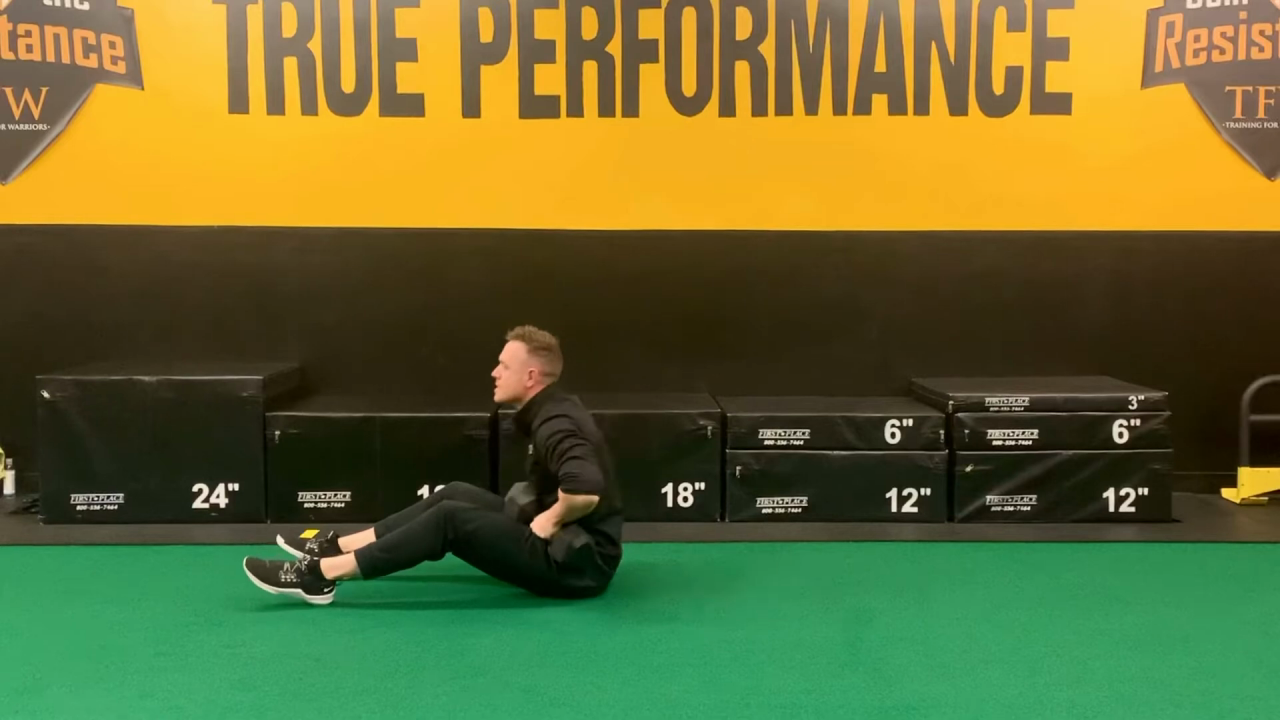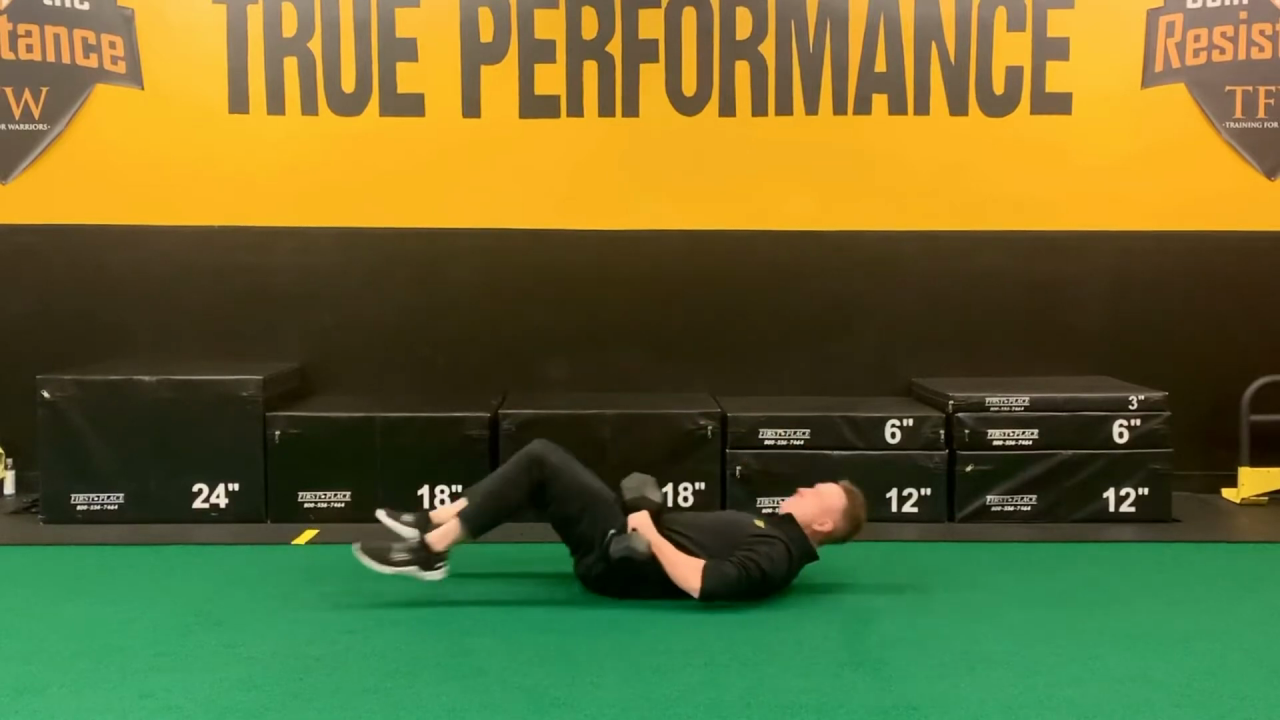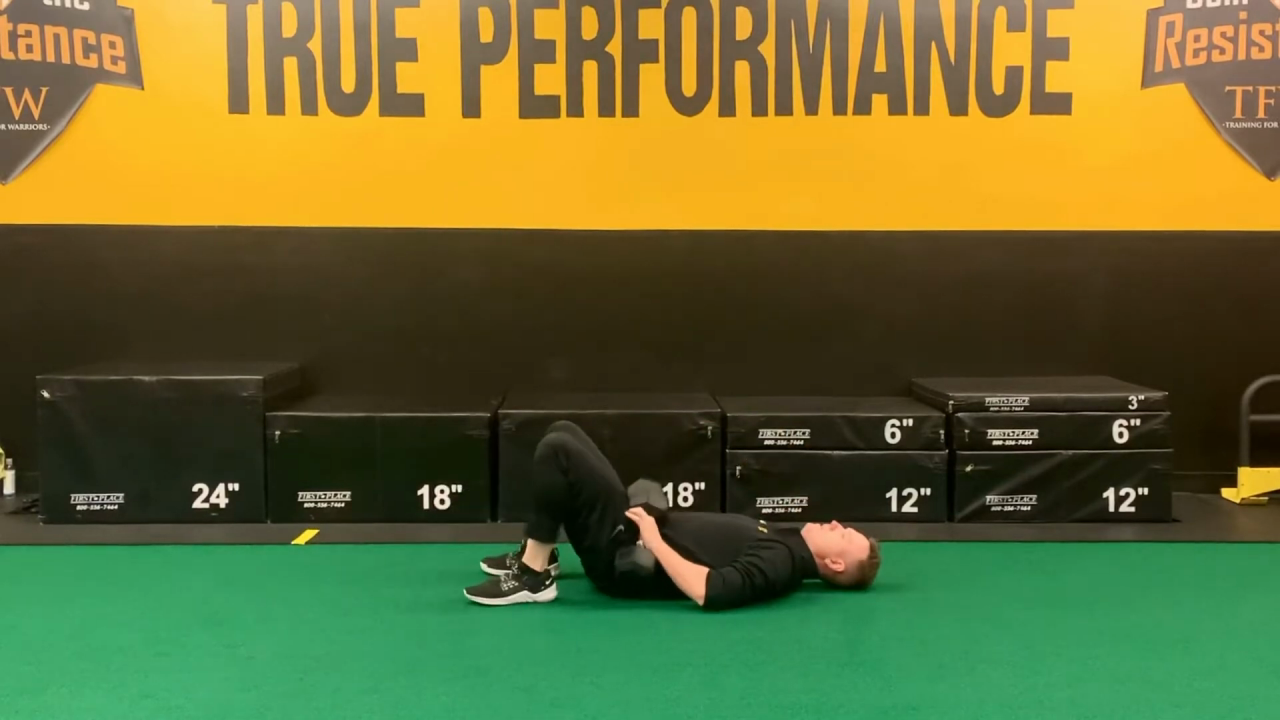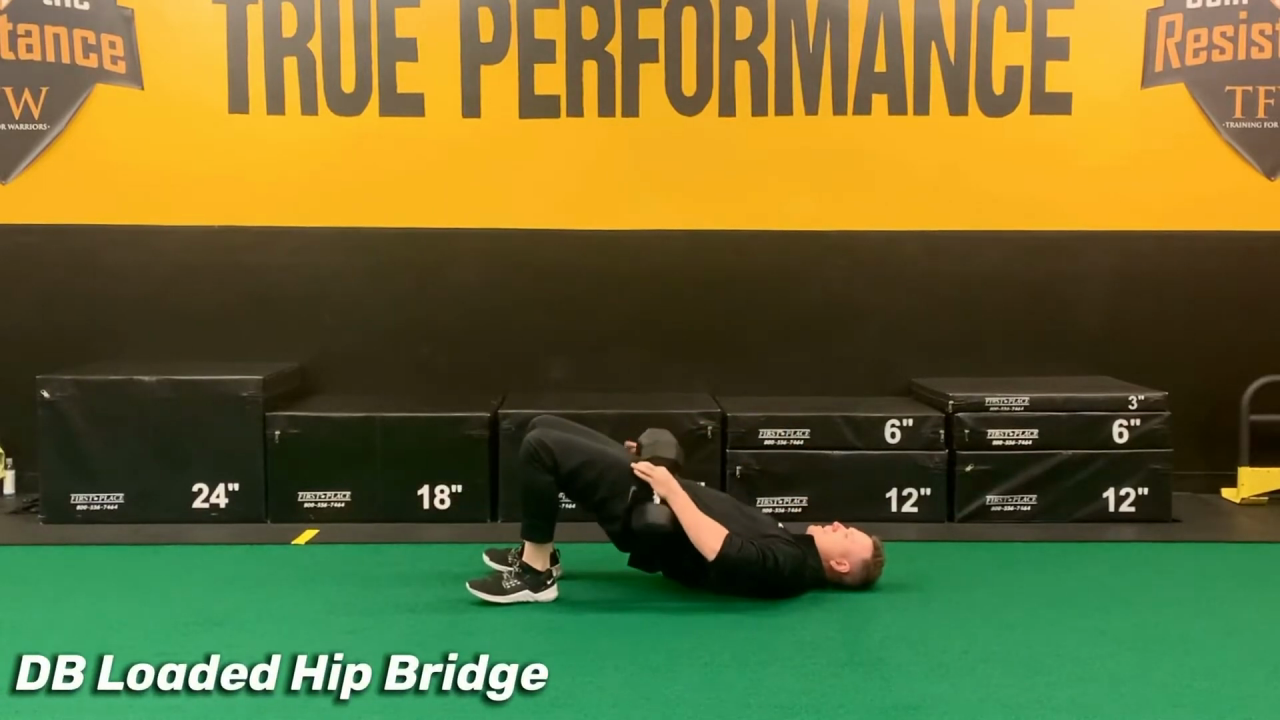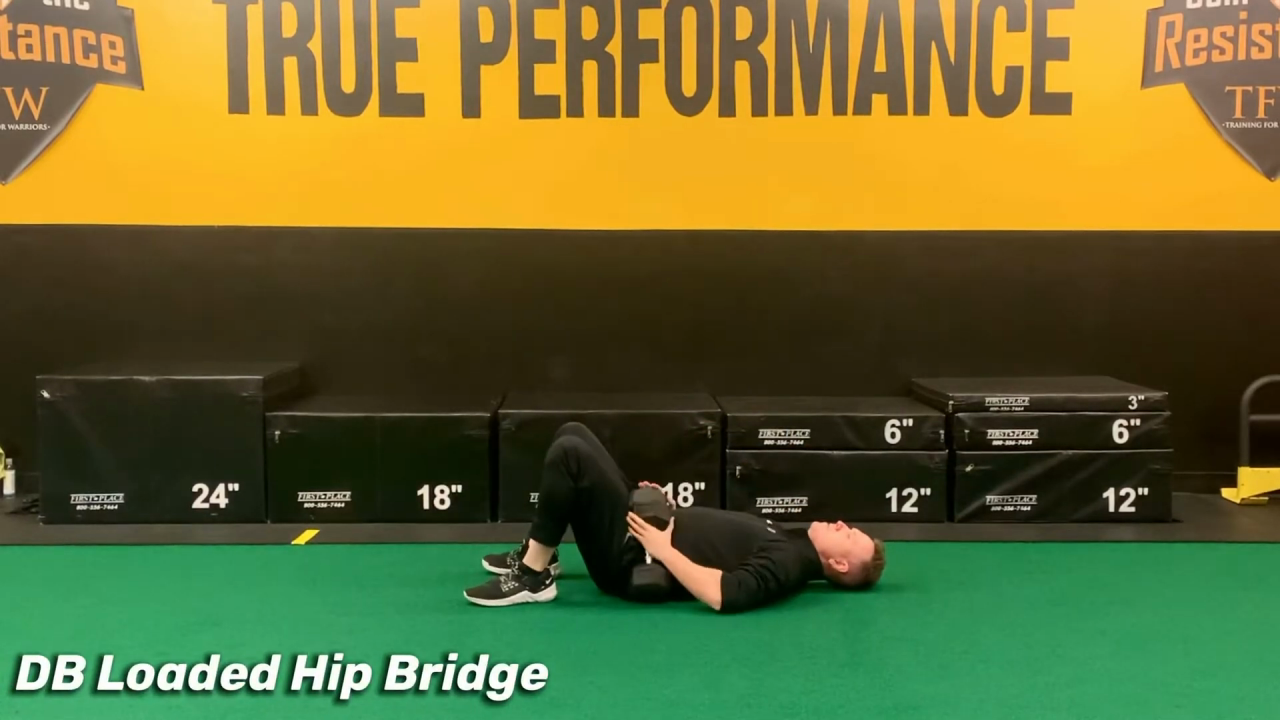
dt=1s
person 1, frame 1
left shoulder: (553, 427)
right shoulder: (554, 407)
left elbow: (586, 490)
left wrist: (553, 519)
right wrist: (538, 509)
left hip: (576, 564)
right hip: (570, 544)
left knee: (449, 519)
right knee: (456, 495)
left ankle: (318, 576)
right ankle: (337, 546)
person 1, frame 2
left shoulder: (771, 559)
right shoulder: (771, 531)
left elbow: (701, 583)
left wrist: (651, 535)
right wrist: (651, 522)
left hip: (614, 561)
right hip: (637, 540)
left knee: (538, 459)
right knee: (542, 461)
left ankle: (429, 550)
right ankle: (433, 523)
person 1, frame 3
left shoulder: (781, 567)
right shoulder: (784, 543)
left elbow: (709, 590)
left wrist: (653, 541)
right wrist: (648, 521)
left hip: (625, 550)
right hip: (640, 527)
left knee: (555, 450)
right knee: (562, 434)
left ankle: (531, 575)
right ankle: (537, 554)
person 1, frame 4
left shoulder: (790, 567)
right shoulder: (790, 544)
left elbow: (722, 553)
left wrist: (671, 490)
right wrist: (654, 470)
left hip: (645, 507)
right hip: (655, 495)
left knee: (540, 447)
right knee: (544, 428)
left ankle: (534, 574)
right ankle: (537, 552)
person 1, frame 5
left shoulder: (789, 565)
right shoulder: (786, 542)
left elbow: (724, 595)
left wrist: (663, 551)
right wrist: (668, 509)
left hip: (632, 559)
right hip: (646, 531)
left knee: (568, 453)
right knee: (573, 435)
left ankle: (532, 575)
right ankle: (538, 553)
